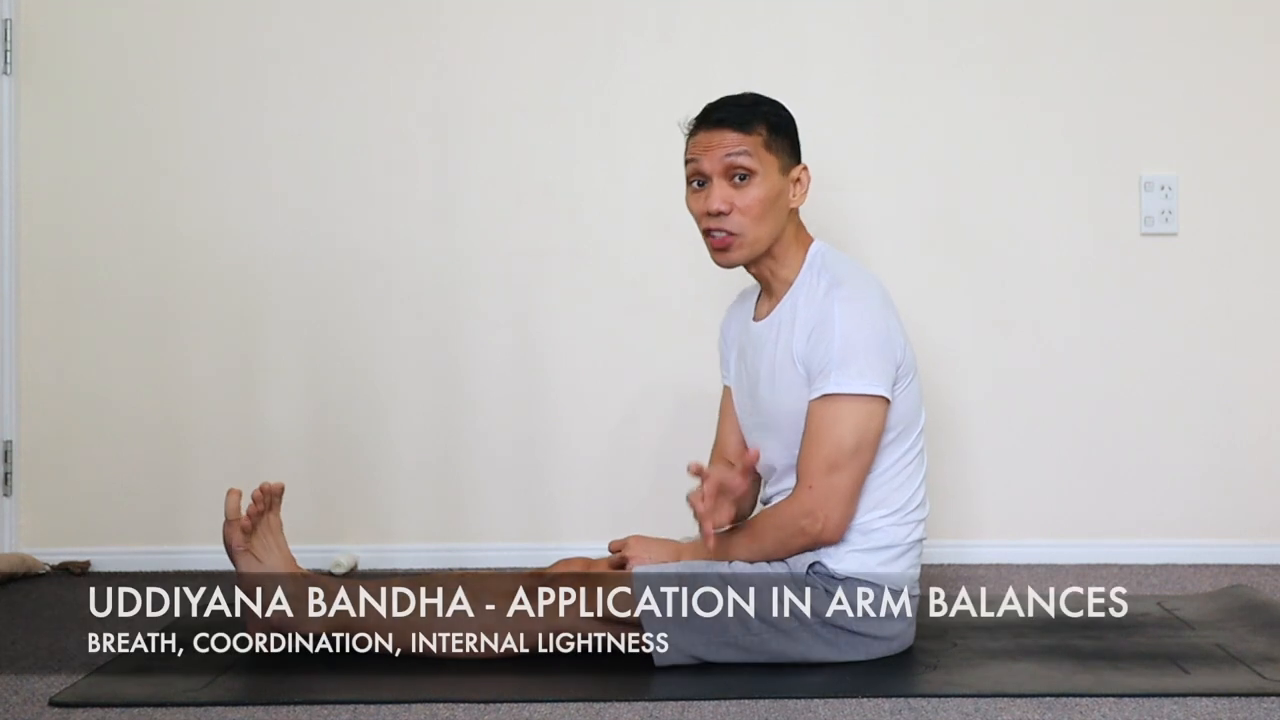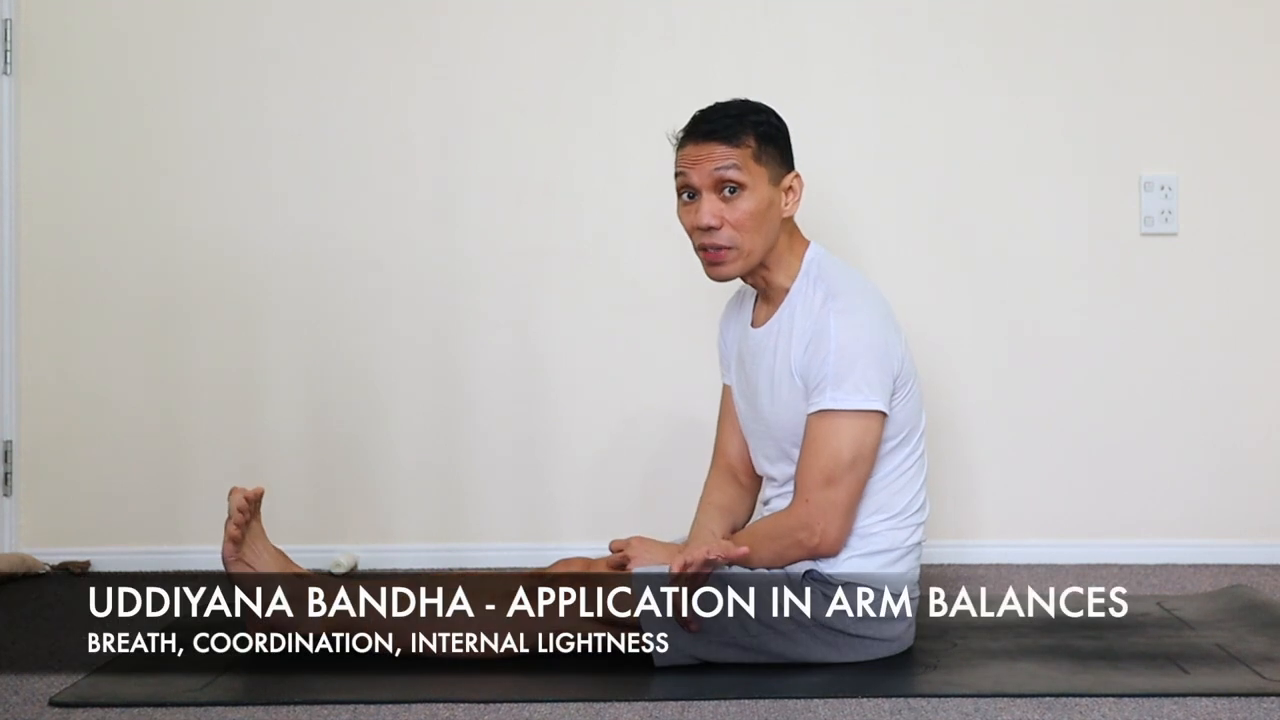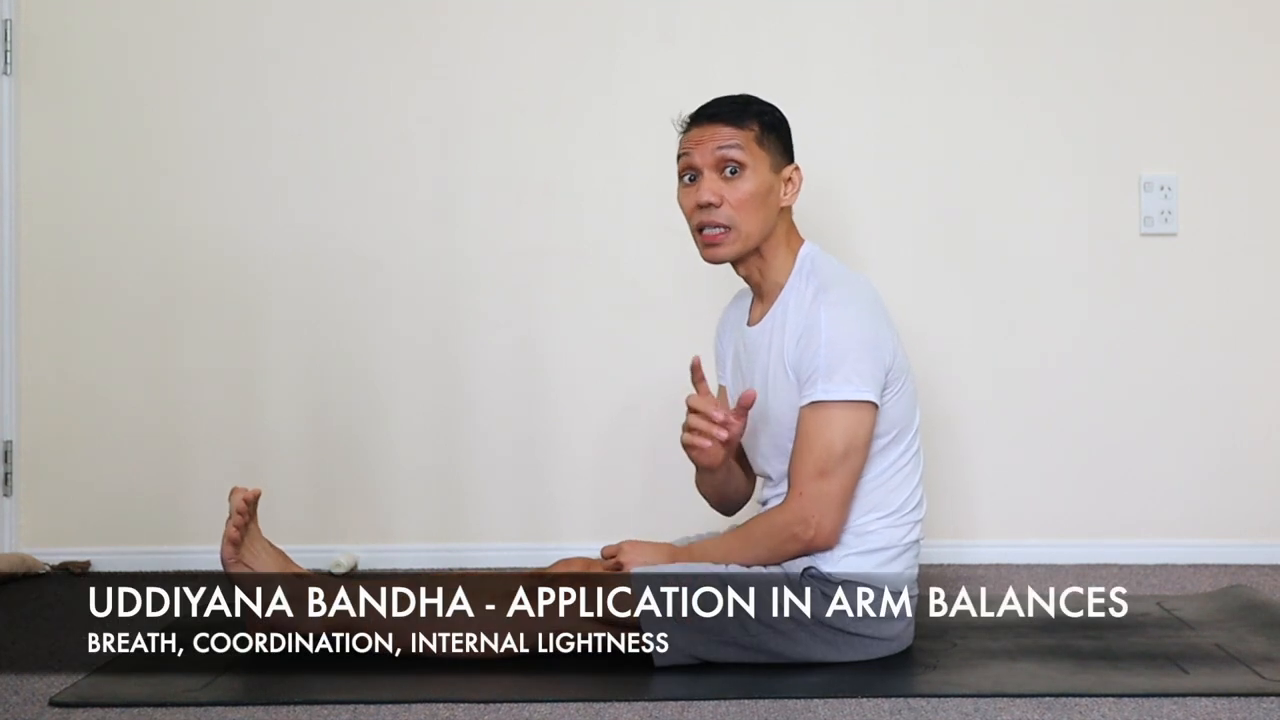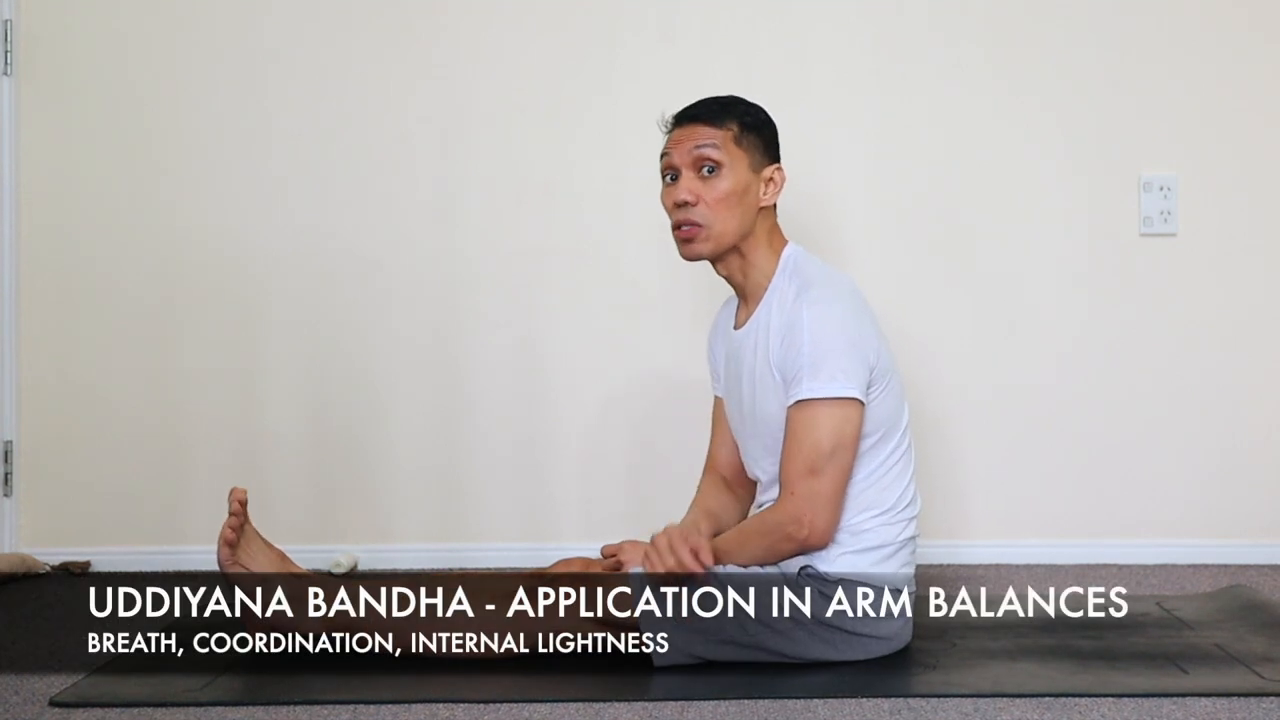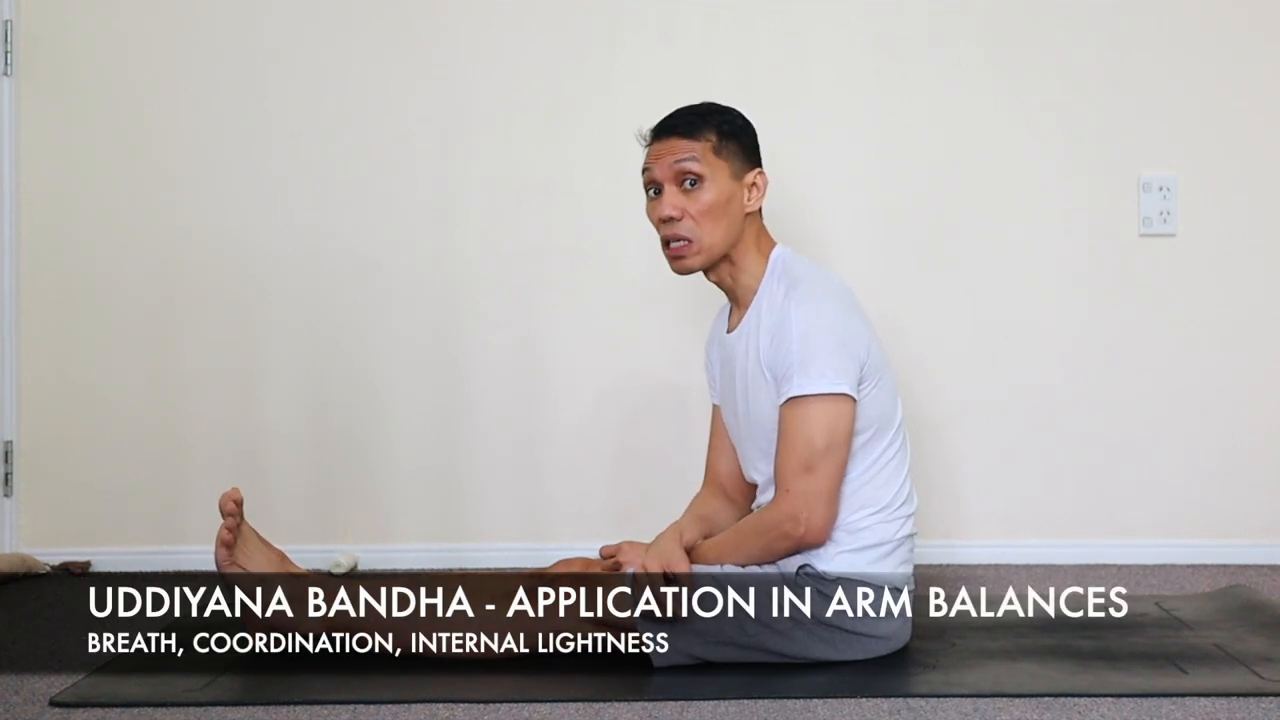
dt=0.5s
person 1, frame 1
left shoulder: (844, 306)
right shoulder: (746, 312)
left elbow: (820, 514)
right elbow: (737, 468)
left wrist: (677, 556)
right wrist: (720, 511)
left hip: (850, 596)
right hip: (800, 566)
left knee: (576, 601)
right knee: (573, 574)
left ankle: (309, 605)
right ankle: (310, 599)
person 1, frame 2
left shoulder: (843, 318)
right shoulder: (744, 311)
left elbow: (818, 528)
right elbow: (735, 471)
left wrist: (679, 559)
right wrist: (702, 551)
left hip: (848, 598)
right hip: (796, 568)
right knee: (576, 575)
person 1, frame 3
left shoulder: (834, 309)
right shoulder: (742, 316)
left elbow: (812, 522)
right elbow: (730, 497)
left wrist: (674, 559)
right wrist: (713, 452)
left hip: (845, 598)
right hip: (800, 570)
right knee: (578, 576)
person 1, frame 4
left shoulder: (818, 308)
right shoulder: (733, 319)
left elbow: (806, 520)
right elbow: (730, 485)
left wrist: (661, 562)
right wrist: (684, 535)
left hip: (842, 597)
right hip: (800, 573)
right knee: (579, 577)
person 1, frame 5
left shoulder: (807, 306)
right shoulder: (731, 324)
left elbow: (802, 518)
right elbow: (728, 494)
left wrist: (674, 563)
right wrist: (669, 547)
left hip: (844, 599)
right hip: (798, 574)
right knee: (577, 577)
